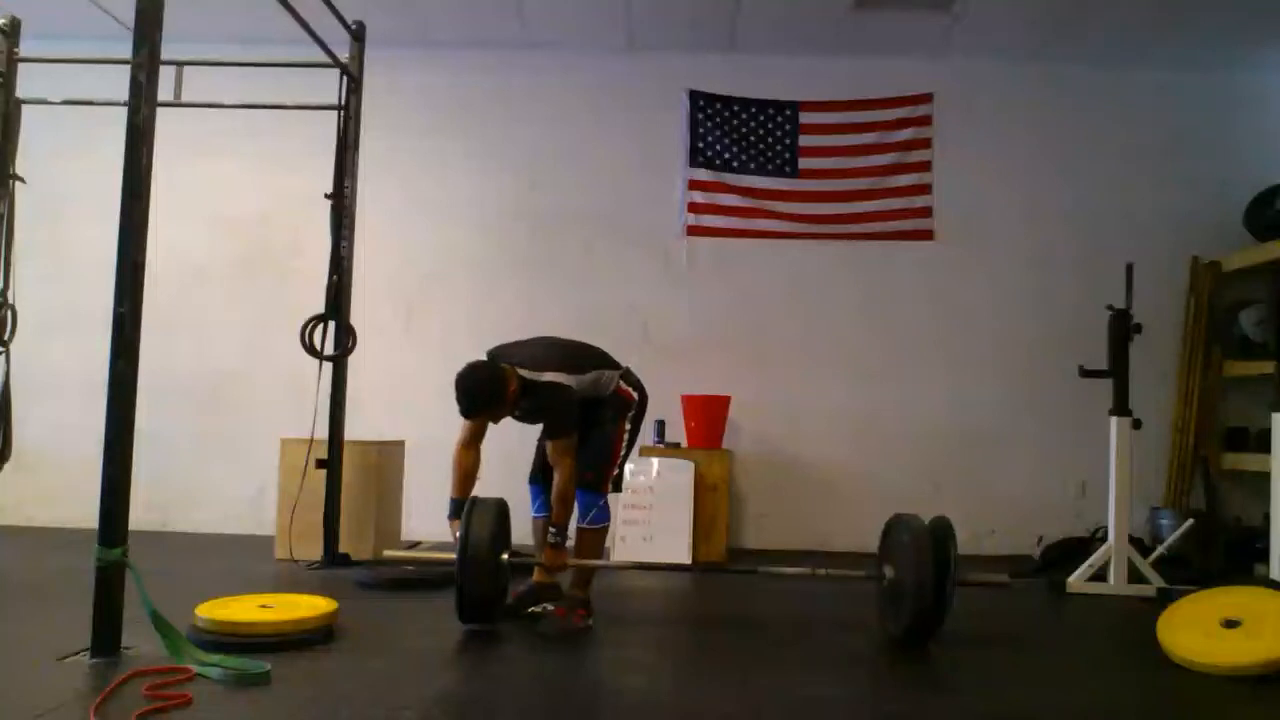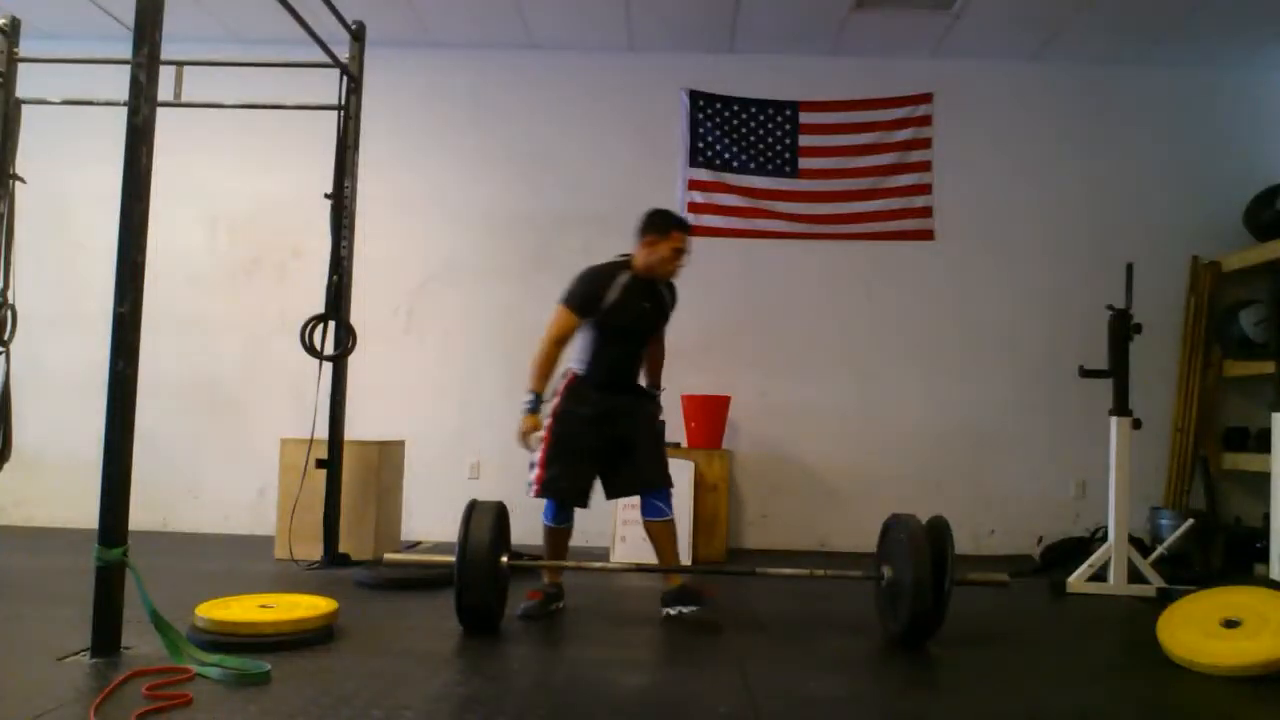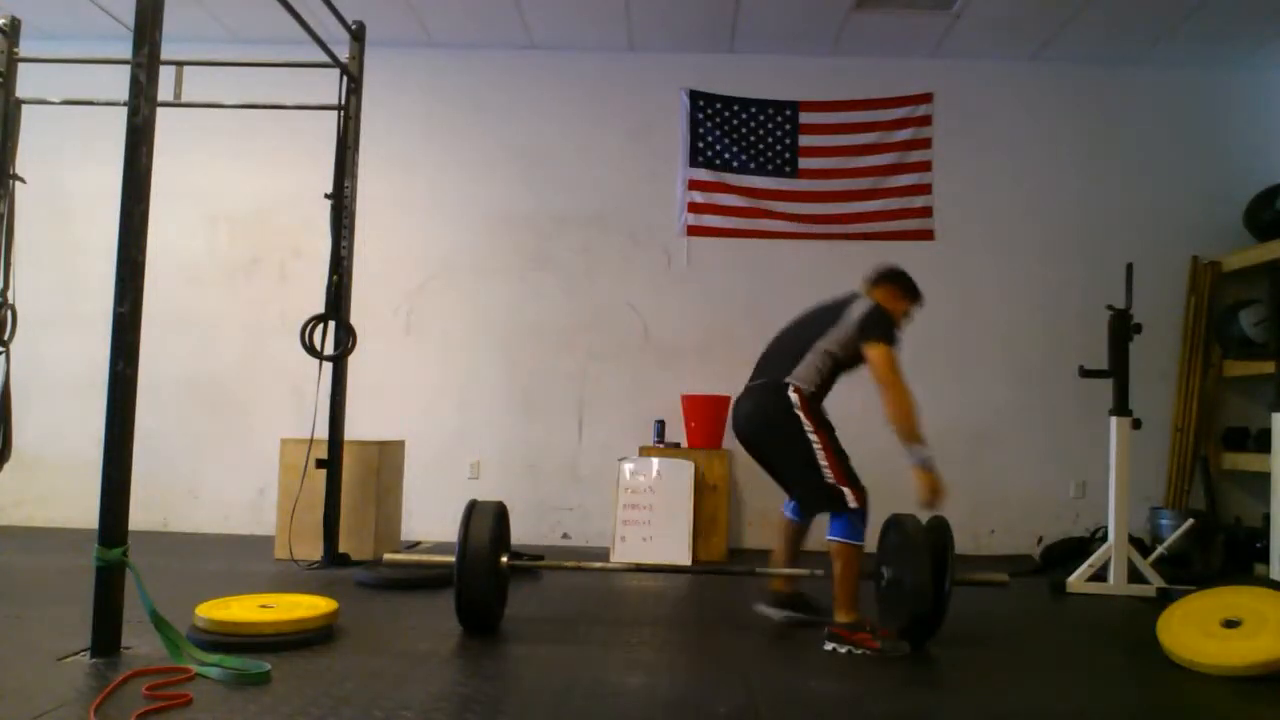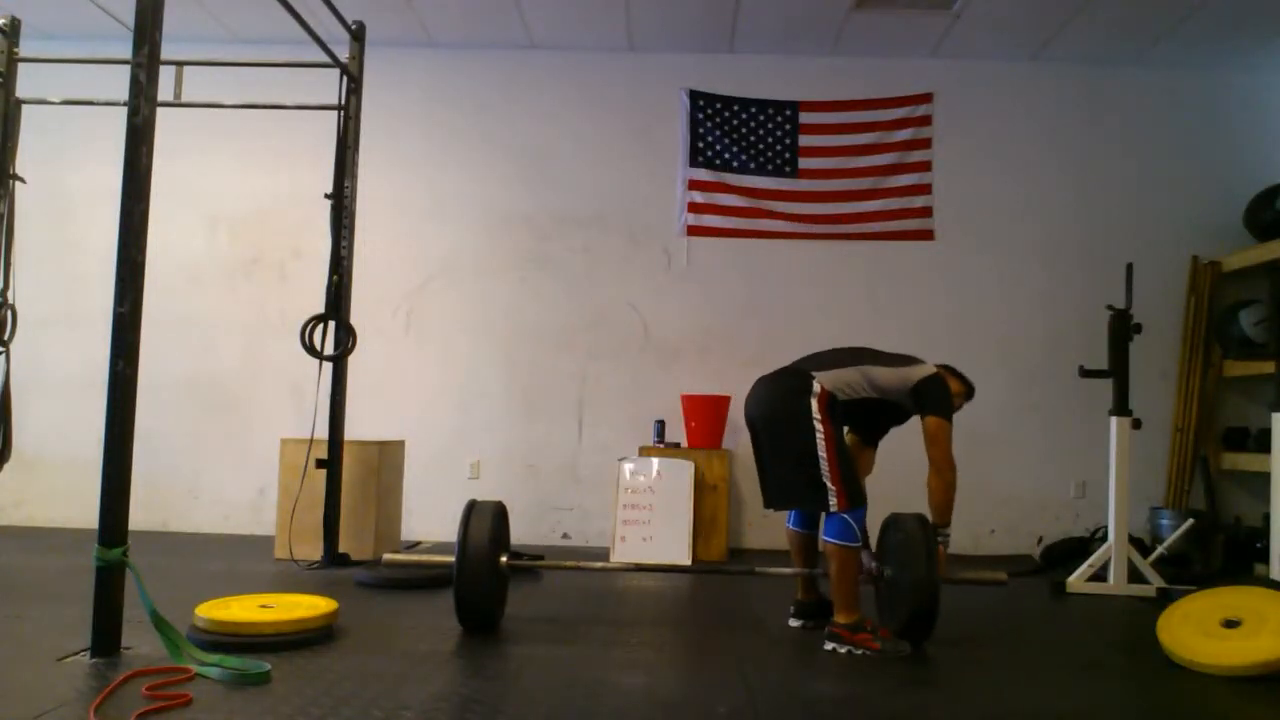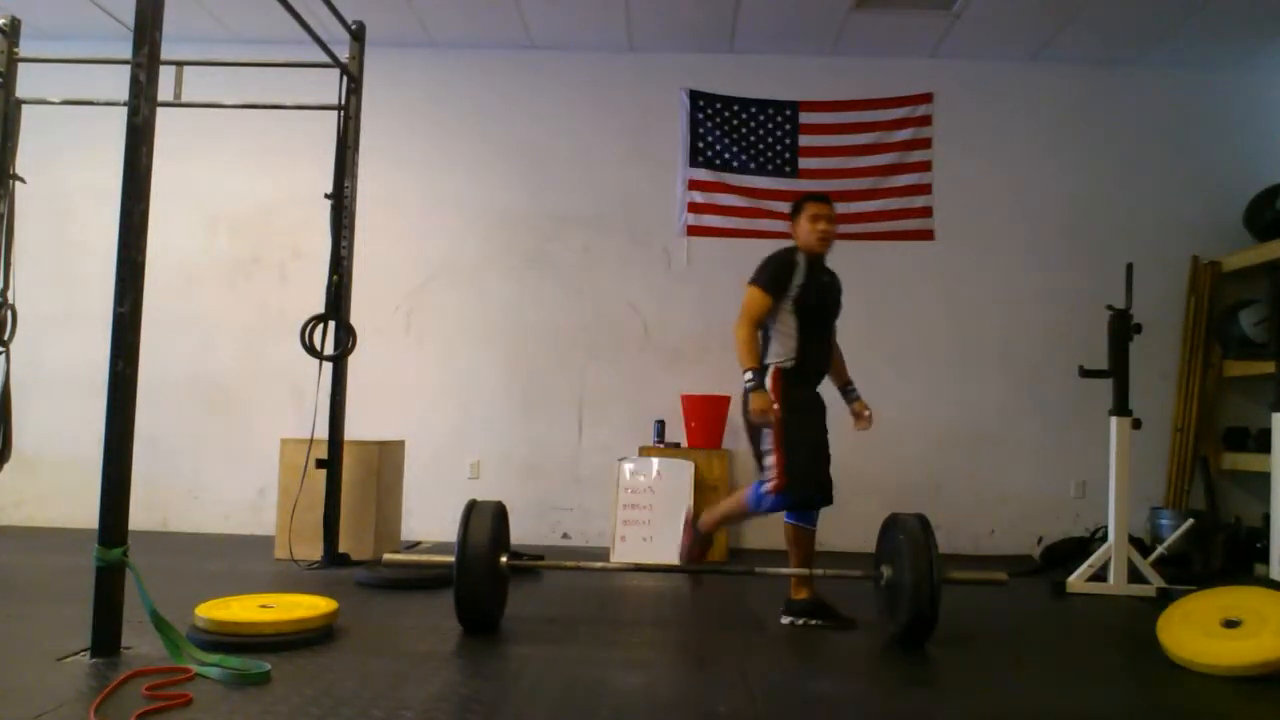
dt=1s
person 1, frame 1
left shoulder: (551, 392)
right shoulder: (487, 377)
left elbow: (563, 469)
right elbow: (467, 446)
left wrist: (556, 540)
right wrist: (456, 513)
left hip: (617, 399)
right hip: (578, 399)
left knee: (590, 487)
right knee: (540, 483)
left ankle: (578, 598)
right ankle: (544, 585)
person 1, frame 2
left shoulder: (665, 292)
right shoulder: (600, 280)
right elbow: (552, 341)
left wrist: (654, 394)
right wrist: (532, 406)
left hip: (629, 397)
right hip: (581, 396)
left knee: (655, 489)
right knee: (558, 492)
left ankle: (675, 588)
right ankle: (551, 589)
person 1, frame 3
left shoulder: (838, 314)
right shoulder: (873, 313)
right elbow: (893, 391)
left wrist: (830, 468)
right wrist: (922, 461)
left hip: (749, 408)
right hip: (782, 406)
left knee: (805, 493)
right knee: (850, 503)
left ankle: (781, 591)
right ankle: (846, 627)
person 1, frame 4
left shoulder: (881, 400)
right shoulder: (931, 382)
left elbow: (854, 471)
right elbow: (941, 468)
left wrist: (859, 546)
right wrist: (940, 536)
left hip: (765, 396)
right hip: (798, 401)
left knee: (804, 498)
right knee: (844, 506)
left ankle: (807, 602)
right ankle: (846, 626)
person 1, frame 5
left shoulder: (829, 281)
right shoulder: (781, 265)
right elbow: (746, 324)
left wrist: (852, 395)
right wrist: (754, 387)
left hip: (805, 396)
right hip: (775, 388)
left knee: (808, 497)
right knee: (782, 487)
left ankle: (801, 598)
right ankle: (703, 524)
